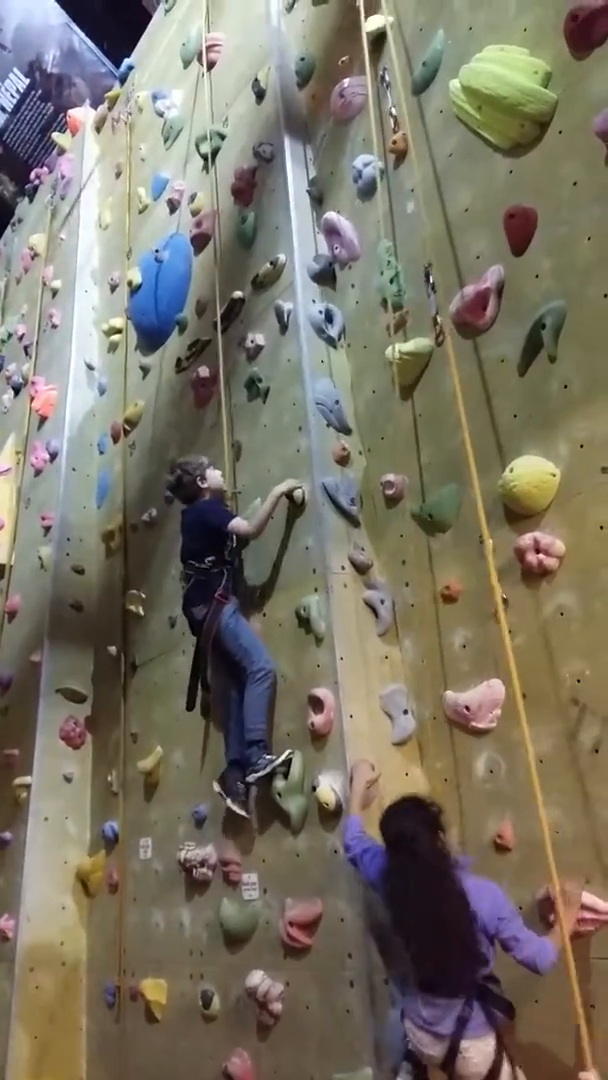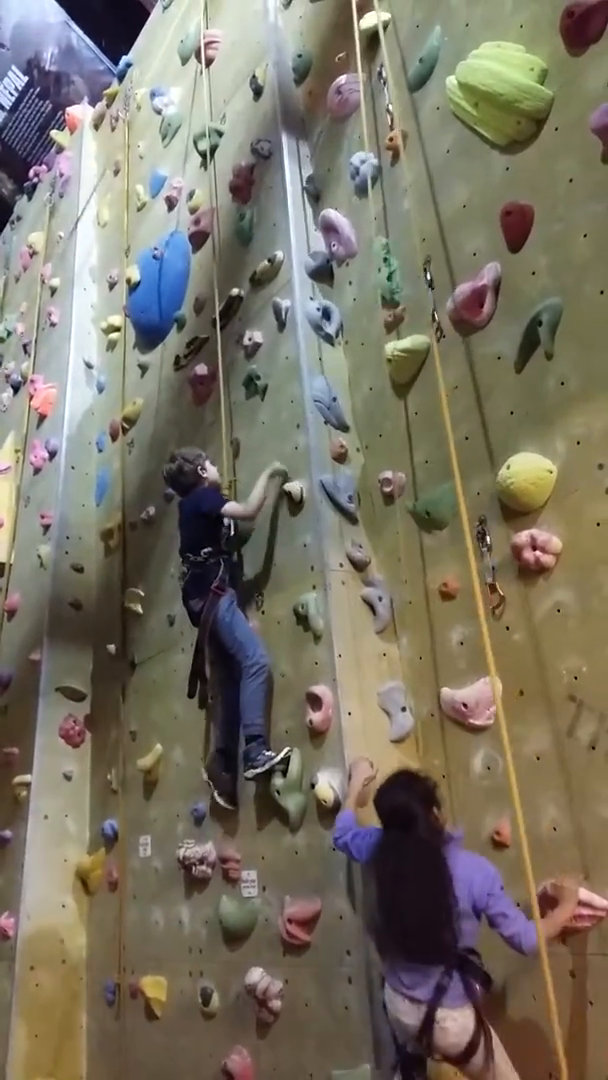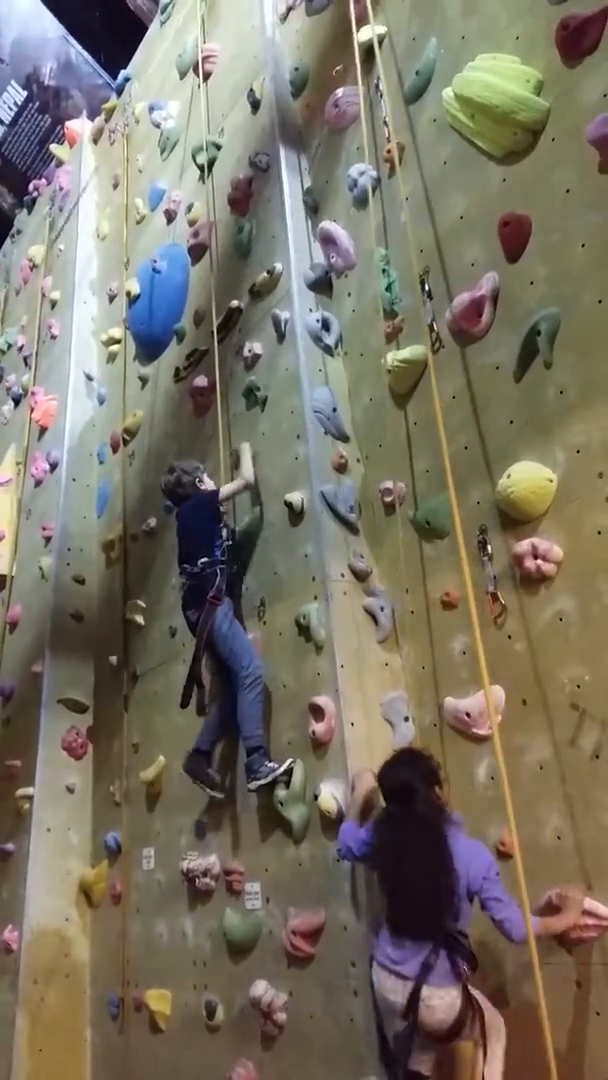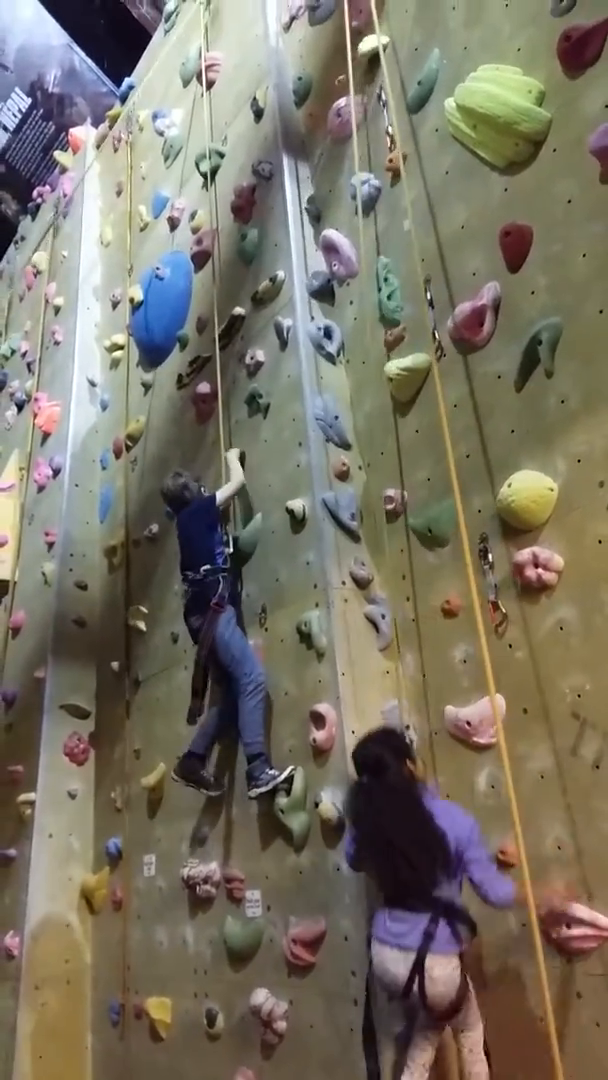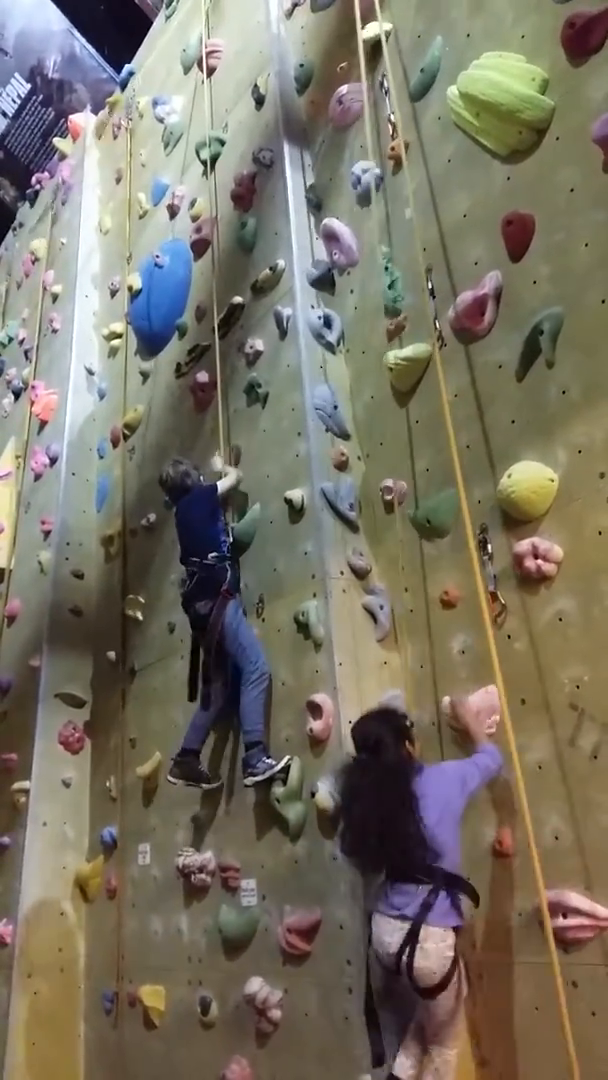
dt=0.2s
person 1, frame 1
left shoulder: (201, 512)
right shoulder: (207, 508)
left elbow: (233, 531)
right elbow: (252, 530)
right wrist: (277, 491)
left hip: (209, 603)
right hip: (213, 601)
left knee: (238, 684)
right knee: (261, 667)
left ankle: (234, 772)
right ankle: (256, 758)
person 1, frame 2
left shoulder: (196, 504)
right shoulder: (203, 496)
right elbow: (249, 511)
right wrist: (267, 476)
left hip: (206, 594)
right hip: (212, 592)
left knee: (233, 678)
right knee: (255, 661)
left ankle: (222, 762)
right ankle: (256, 753)
person 1, frame 3
left shoulder: (193, 514)
right shoulder: (199, 504)
right elbow: (246, 480)
right wrist: (246, 452)
left hip: (207, 604)
right hip: (211, 603)
left knee: (233, 685)
right knee: (251, 673)
left ankle: (200, 756)
right ankle: (258, 764)
person 1, frame 4
left shoulder: (189, 521)
right shoulder: (199, 510)
right elbow: (238, 481)
right wrist: (232, 458)
left hip: (204, 612)
right hip: (214, 609)
left knee: (231, 694)
right knee: (253, 679)
left ankle: (191, 761)
right ankle: (259, 771)
person 1, frame 5
left shoulder: (183, 512)
right shoulder: (202, 497)
right elbow: (236, 476)
right wrist: (219, 466)
left hip: (199, 601)
right hip: (218, 596)
left knee: (222, 685)
right knee: (256, 668)
left ankle: (186, 759)
right ankle: (255, 760)
person 2, frame 1
left shoulder: (391, 879)
right shoulder: (483, 895)
left elbow: (353, 841)
right elbow: (538, 958)
left wrist: (359, 784)
right wrist: (569, 910)
left hip: (419, 1033)
right hip: (472, 1046)
person 2, frame 2
left shoulder: (384, 851)
right shoulder: (475, 871)
left elbow: (343, 833)
right elbow: (524, 938)
left wrist: (357, 782)
right wrist: (566, 906)
left hip: (398, 1004)
right hip: (449, 1016)
person 2, frame 3
left shoulder: (386, 836)
right shoulder: (471, 855)
left elbow: (346, 844)
right elbow: (514, 927)
left wrist: (360, 794)
right wrist: (566, 916)
left hip: (385, 980)
right hip: (436, 993)
right knee: (492, 1030)
person 2, frame 4
left shoulder: (369, 818)
right shoulder: (452, 819)
right elbow: (495, 891)
left hip: (385, 954)
right hip: (435, 962)
left knee: (435, 1012)
right knee: (468, 1025)
person 2, frame 5
left shoulder: (368, 796)
right shoulder: (445, 779)
left elbow: (351, 847)
right elbow: (491, 758)
right wrist: (470, 721)
left hip: (385, 929)
right hip: (431, 935)
left knee: (415, 1018)
right knee: (442, 1043)
